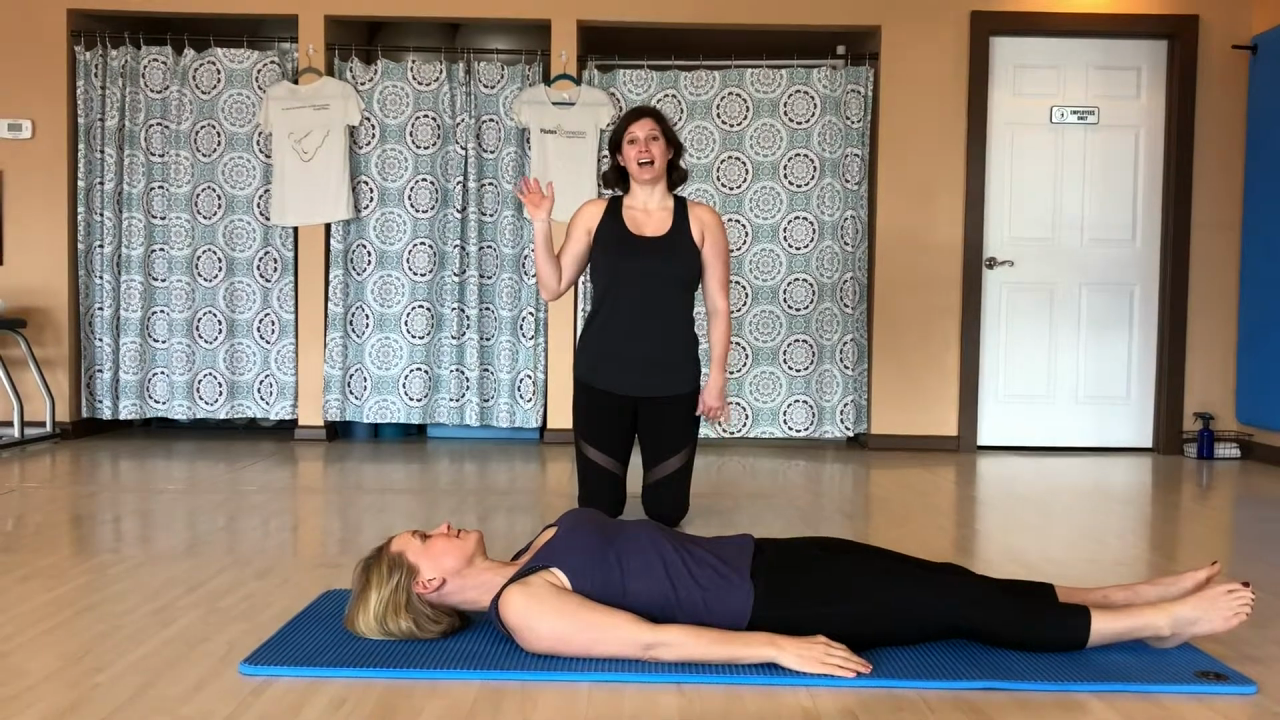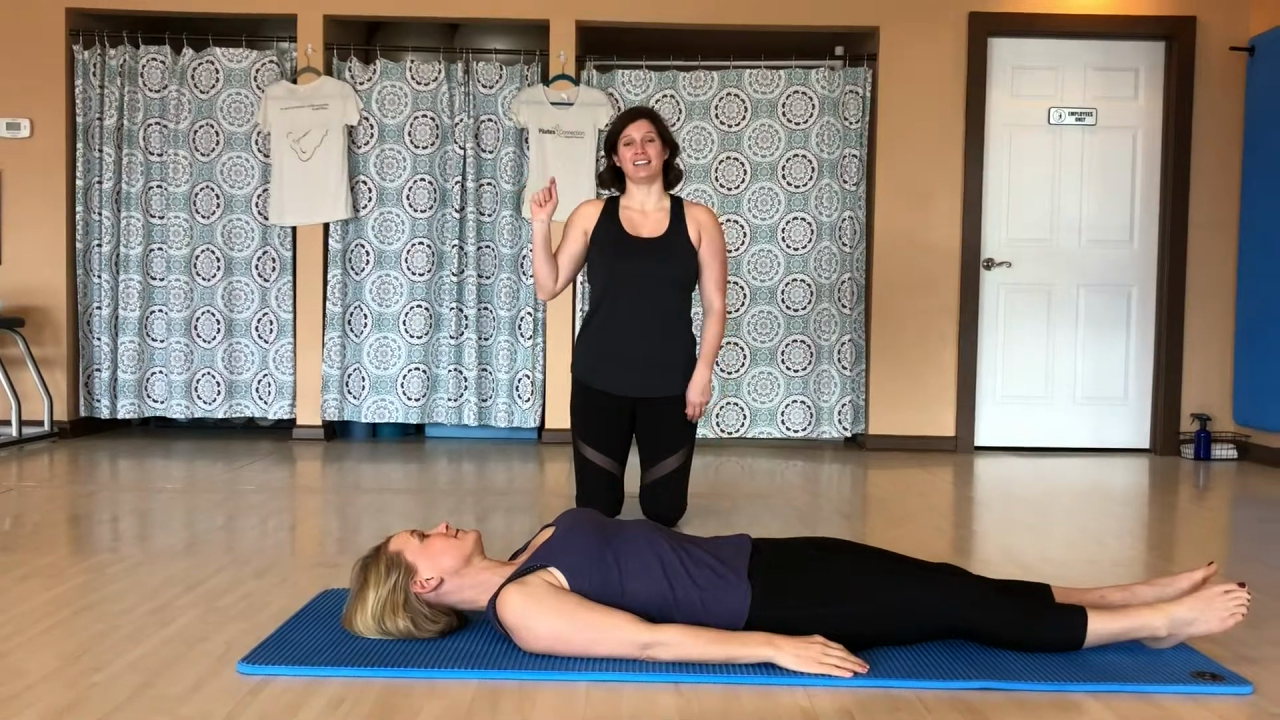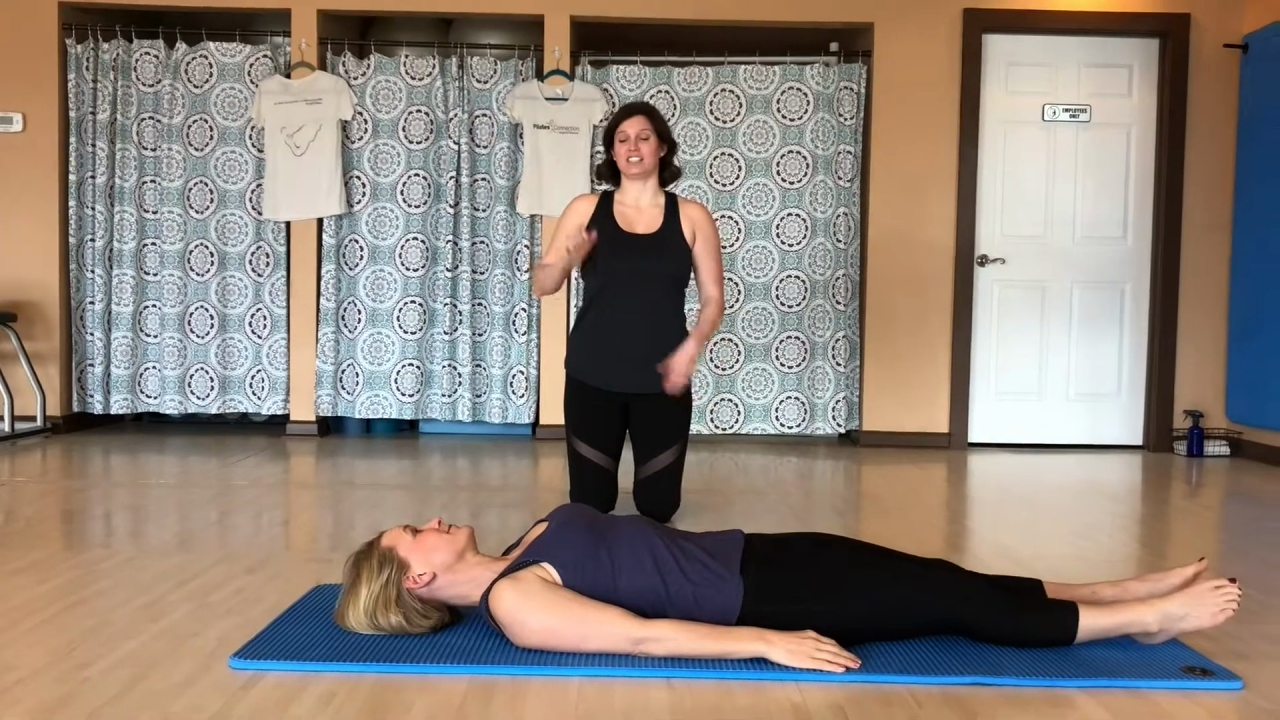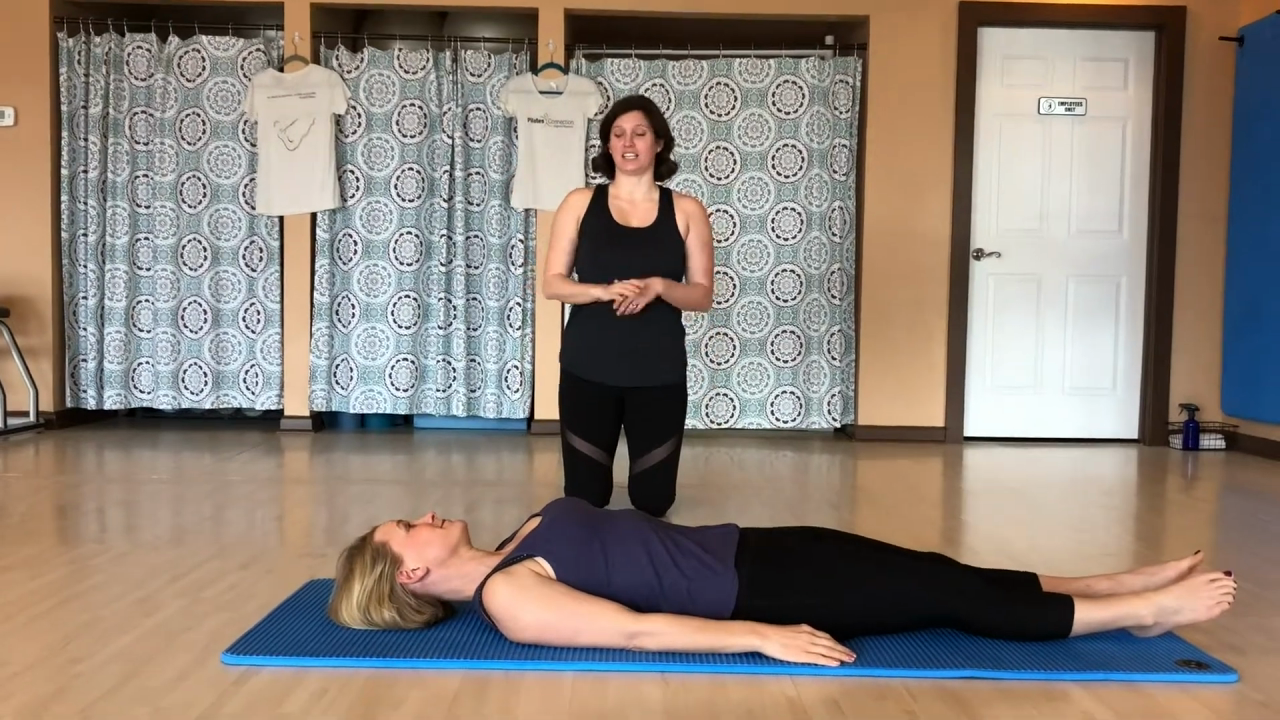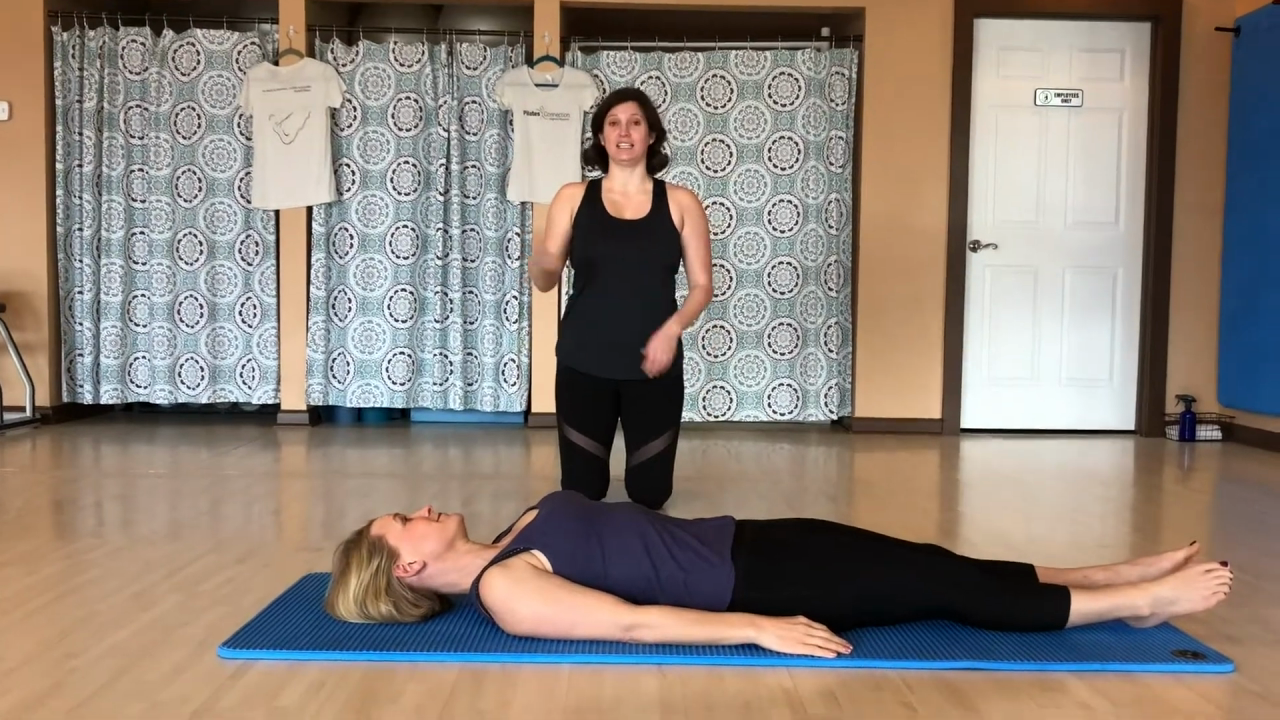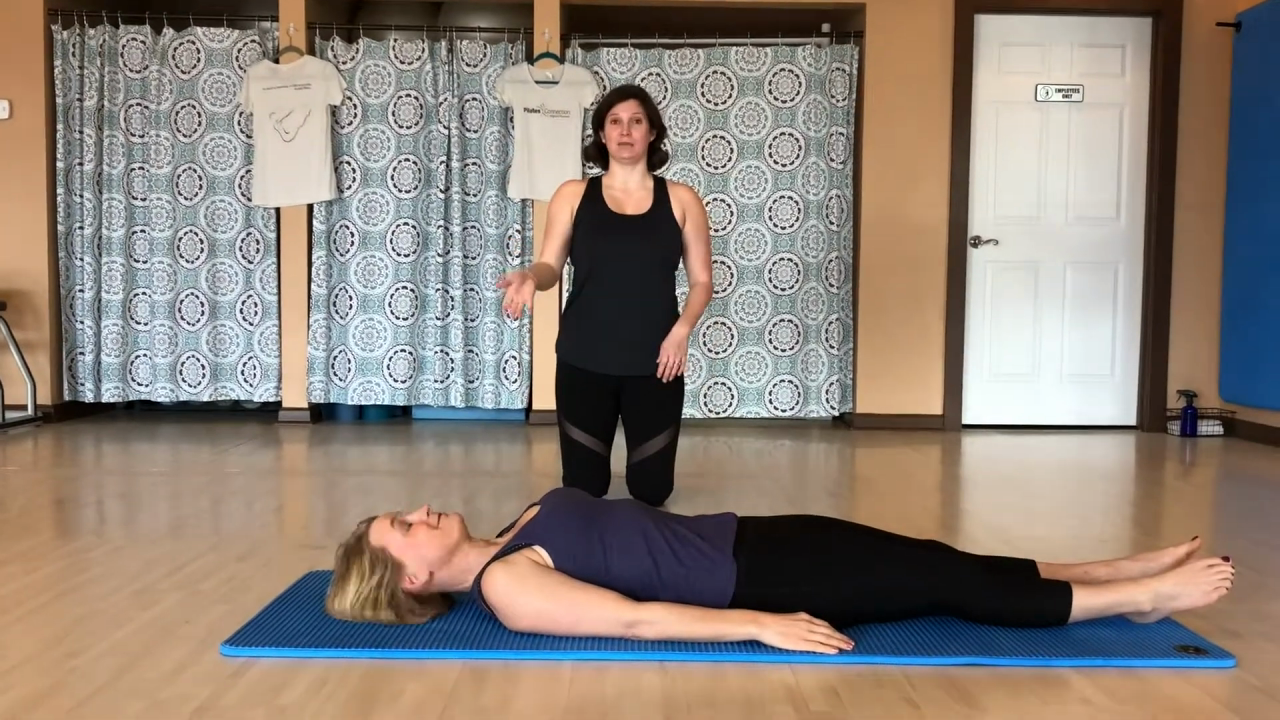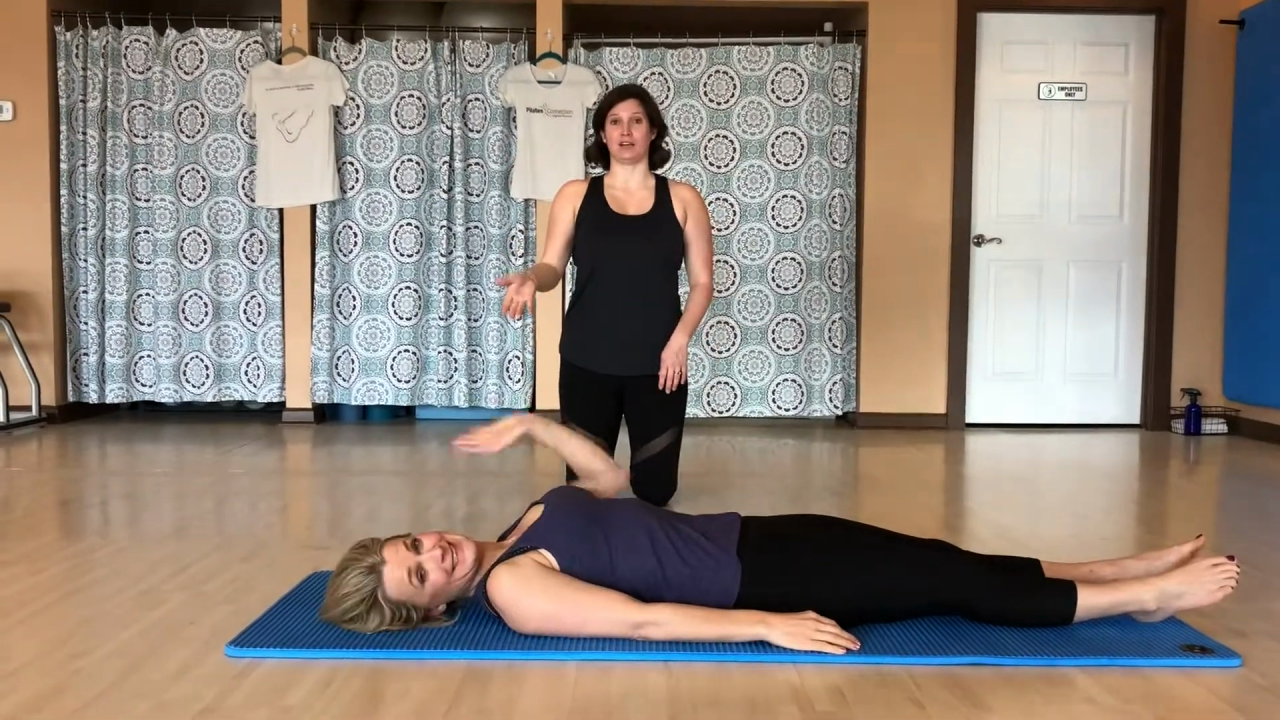
dt=0.3s
person 1, frame 1
left shoulder: (528, 564)
right shoulder: (524, 611)
right elbow: (653, 640)
right wrist: (779, 647)
left hip: (759, 559)
right hip: (759, 604)
left knee: (953, 584)
right knee: (966, 610)
left ankle: (1151, 595)
right ankle: (1162, 622)
person 1, frame 2
left shoulder: (527, 563)
right shoulder: (522, 611)
right elbow: (650, 640)
right wrist: (777, 649)
left hip: (760, 559)
right hip: (758, 601)
left knee: (951, 582)
right knee: (964, 610)
left ankle: (1145, 596)
right ankle: (1157, 622)
person 1, frame 3
left shoulder: (518, 560)
right shoulder: (515, 606)
right elbow: (643, 635)
right wrist: (770, 643)
left hip: (750, 555)
right hip: (749, 599)
left knee: (943, 580)
right knee: (956, 607)
left ankle: (1136, 592)
right ankle: (1151, 619)
person 1, frame 4
left shoulder: (514, 552)
right shoulder: (509, 601)
right elbow: (637, 629)
right wrist: (765, 637)
left hip: (746, 549)
right hip: (745, 591)
left knee: (940, 572)
right knee: (953, 602)
left ankle: (1134, 585)
right ankle: (1143, 612)
person 1, frame 5
left shoulder: (512, 544)
right shoulder: (506, 594)
right elbow: (634, 622)
right wrist: (758, 630)
left hip: (741, 540)
right hip: (739, 584)
left knee: (937, 565)
right knee: (947, 590)
left ankle: (1129, 578)
right ankle: (1140, 601)
person 1, frame 6
left shoulder: (509, 542)
right shoulder: (509, 594)
right elbow: (635, 618)
right wrist: (762, 626)
left hip: (741, 538)
right hip: (742, 582)
left knee: (940, 561)
right knee: (952, 592)
left ankle: (1130, 570)
right ankle: (1140, 599)
person 1, frame 7
left shoulder: (519, 531)
right shoulder: (512, 596)
left elbow: (612, 482)
right elbow: (643, 620)
left wrist: (529, 427)
right wrist: (769, 626)
left hip: (748, 539)
right hip: (747, 586)
left knee: (943, 559)
right knee: (953, 590)
left ankle: (1136, 569)
right ankle: (1143, 599)
person 2, frame 1
left shoulder: (701, 219)
right shoulder: (595, 214)
left elbow: (718, 305)
right elbow: (552, 288)
left wrist: (717, 376)
right wrist: (541, 223)
left hip: (673, 383)
right hip: (601, 380)
left knee: (667, 511)
right knee: (598, 507)
person 2, frame 2
left shoulder: (698, 219)
right shoulder: (591, 214)
left elbow: (714, 304)
right elbow: (547, 288)
left wrist: (703, 371)
right wrist: (541, 225)
left hip: (669, 383)
right hip: (599, 380)
left knee: (664, 511)
right knee: (596, 508)
person 2, frame 3
left shoulder: (692, 216)
right shoulder: (585, 209)
left elbow: (712, 298)
right elbow: (543, 285)
left wrist: (693, 345)
right wrist: (566, 259)
left hip: (662, 379)
right hip: (593, 376)
left knee: (658, 506)
right knee: (590, 502)
person 2, frame 4
left shoulder: (686, 210)
right shoulder: (580, 203)
left elbow: (703, 292)
right elbow: (550, 283)
left wrist: (659, 287)
right wrist: (605, 291)
left hip: (659, 374)
right hip: (587, 371)
left knee: (653, 501)
right knee: (585, 498)
person 2, frame 5
left shoulder: (680, 202)
right shoulder: (573, 197)
left elbow: (701, 285)
right elbow: (543, 279)
left wrist: (673, 327)
right wrist: (541, 264)
left hip: (654, 367)
right hip: (584, 364)
left knee: (650, 493)
right knee: (582, 490)
person 2, frame 6
left shoulder: (681, 198)
right shoulder: (573, 195)
left elbow: (701, 281)
right elbow: (550, 267)
left wrist: (681, 330)
right wrist: (528, 278)
left hip: (654, 364)
right hip: (584, 361)
left knee: (651, 489)
right knee: (583, 487)
person 2, frame 7
left shoulder: (683, 198)
right shoulder: (575, 195)
left elbow: (702, 281)
right elbow: (553, 267)
left wrist: (680, 338)
right wrist: (530, 279)
left hip: (657, 362)
right hip: (587, 361)
left knee: (656, 490)
